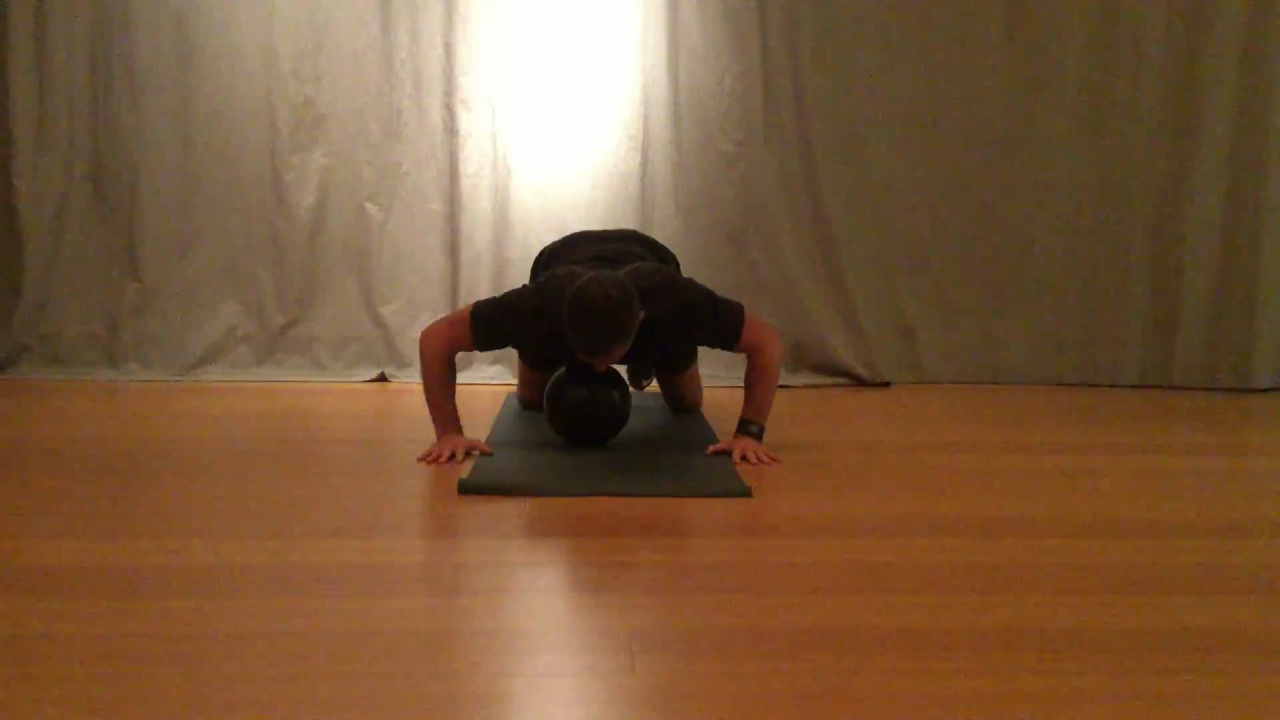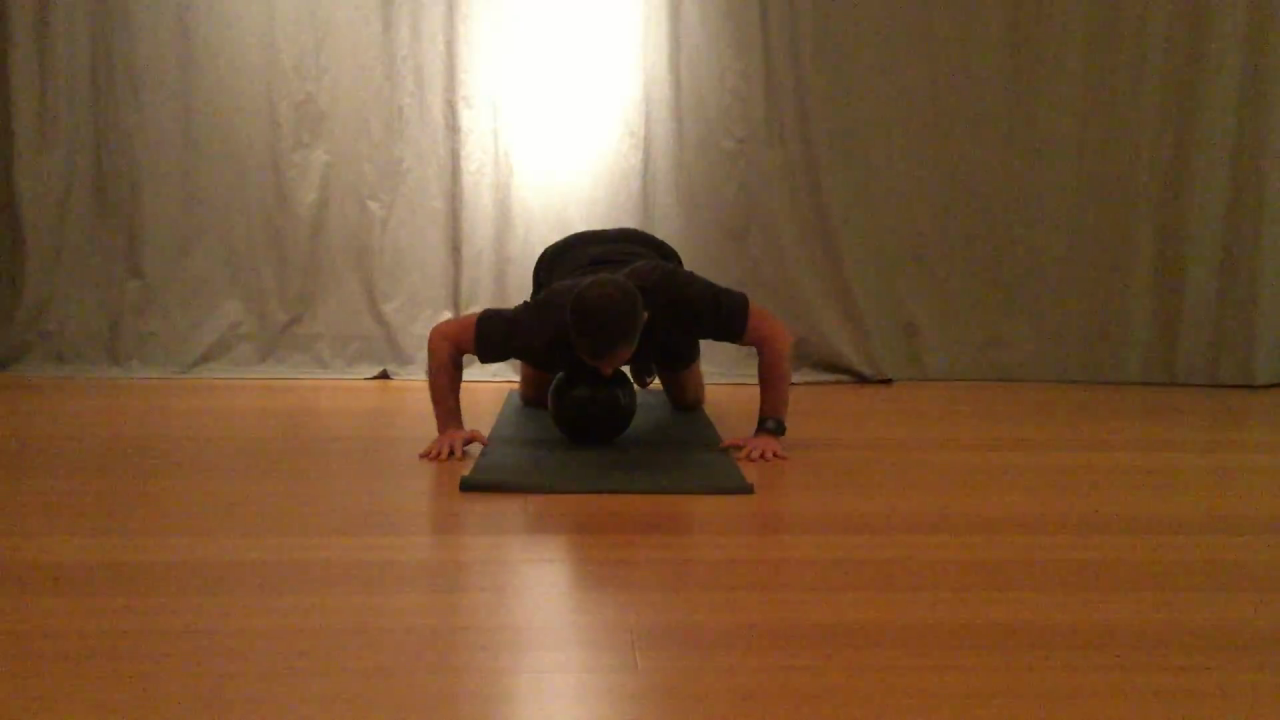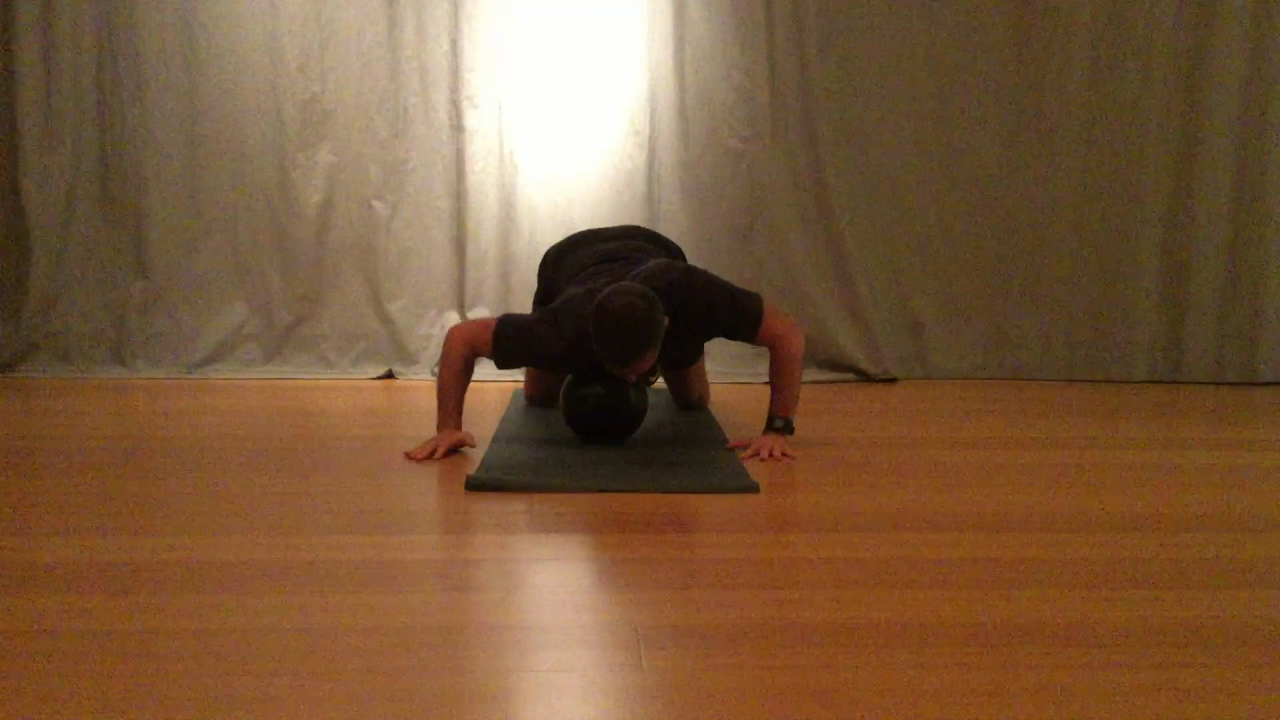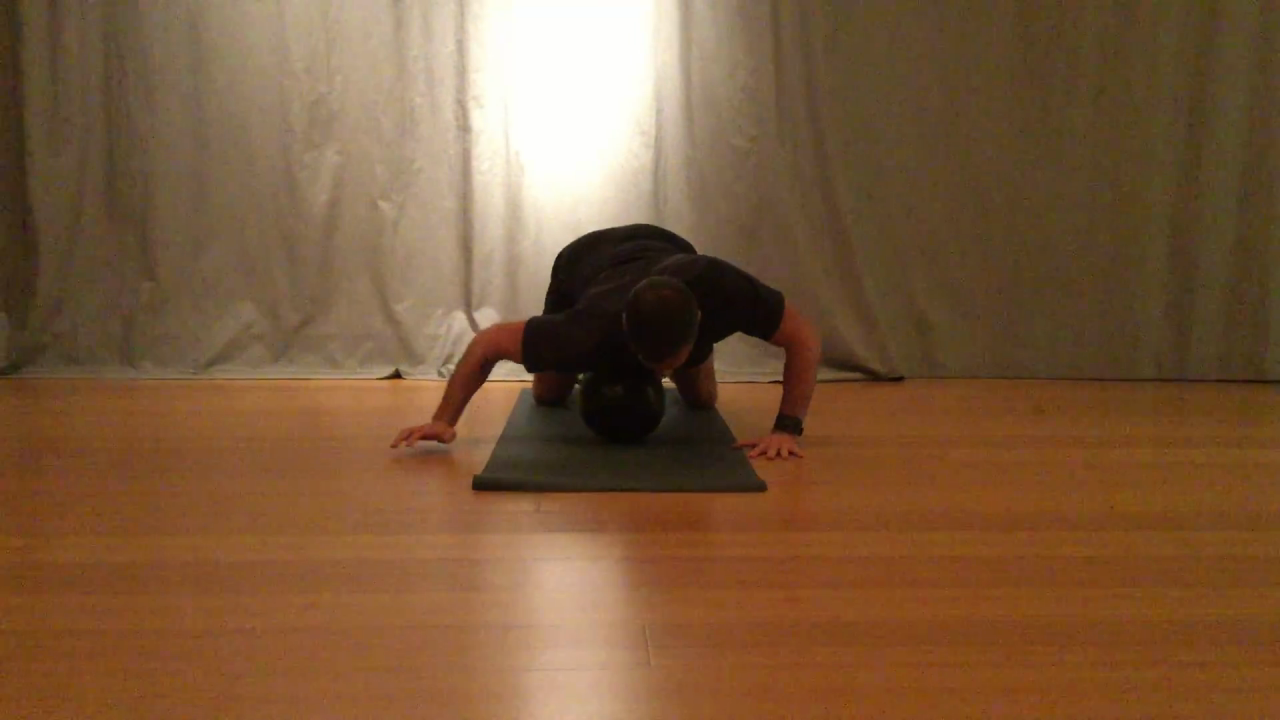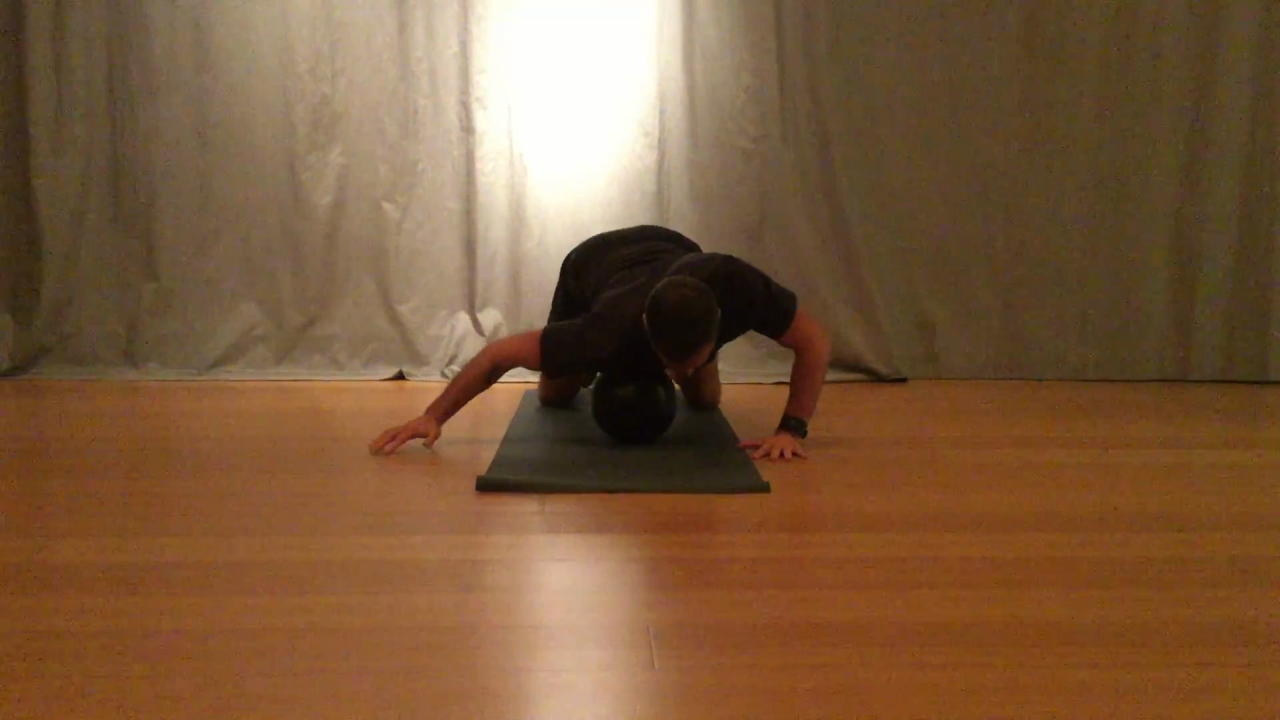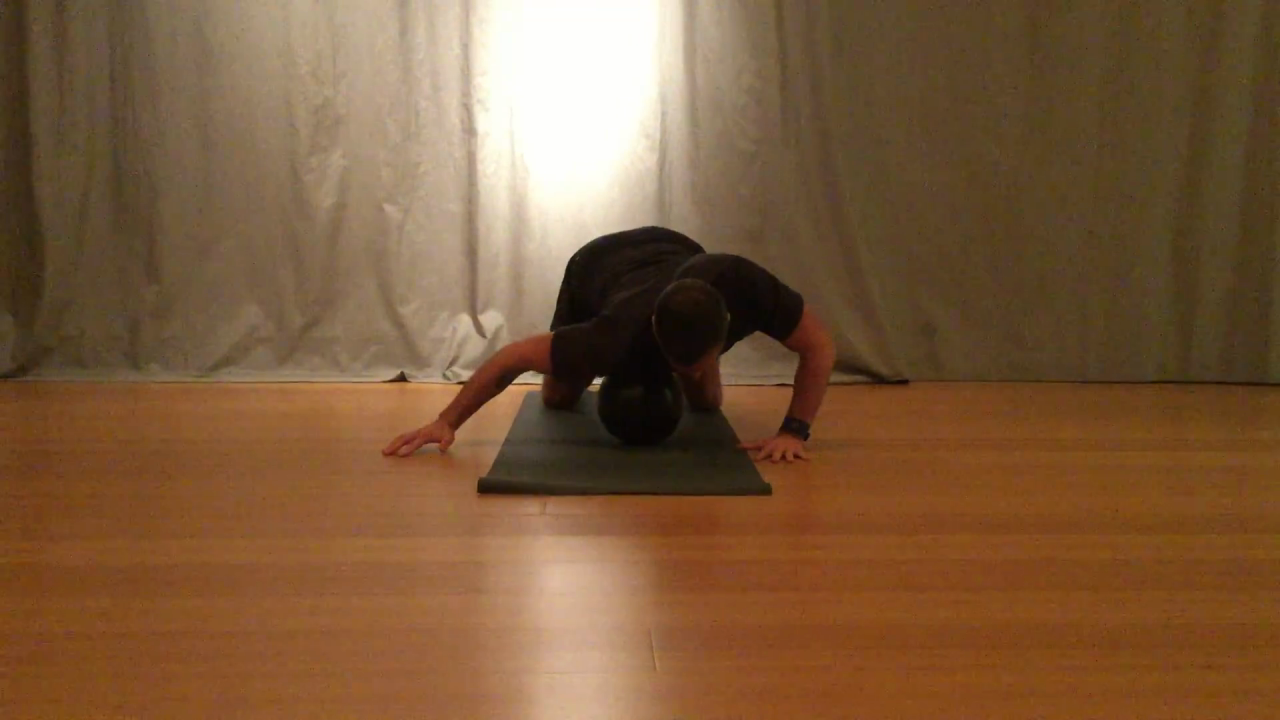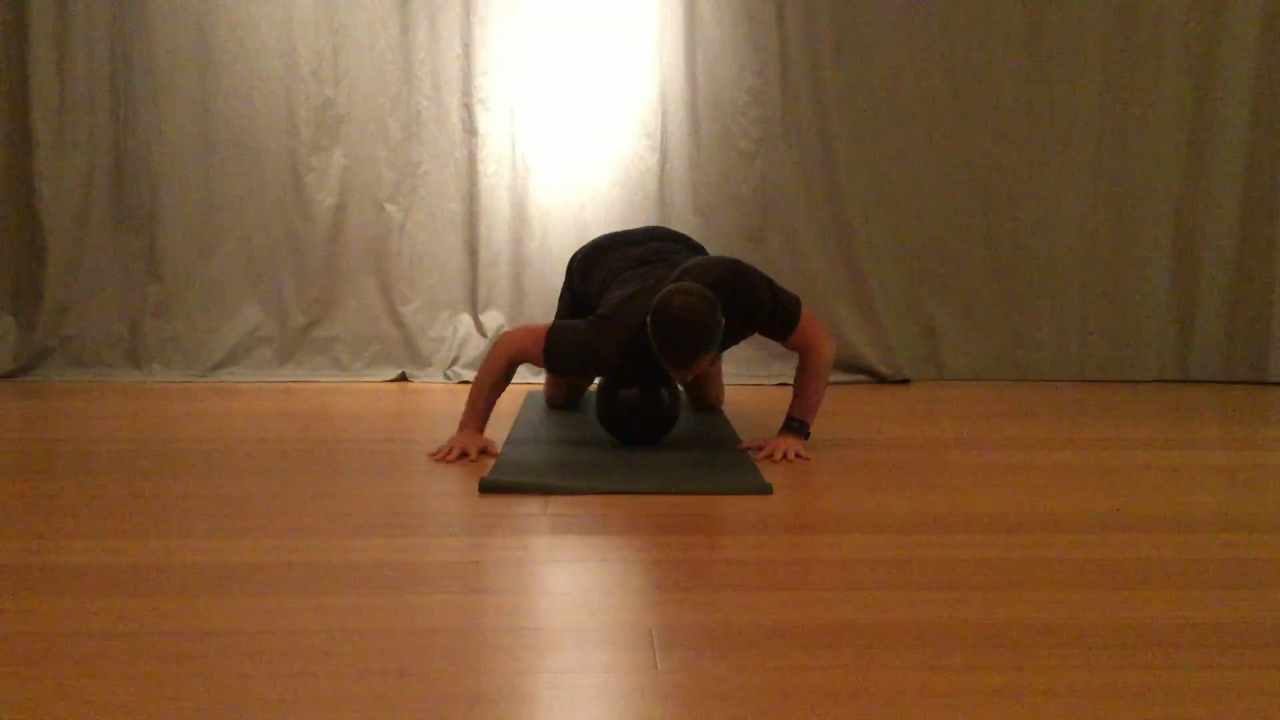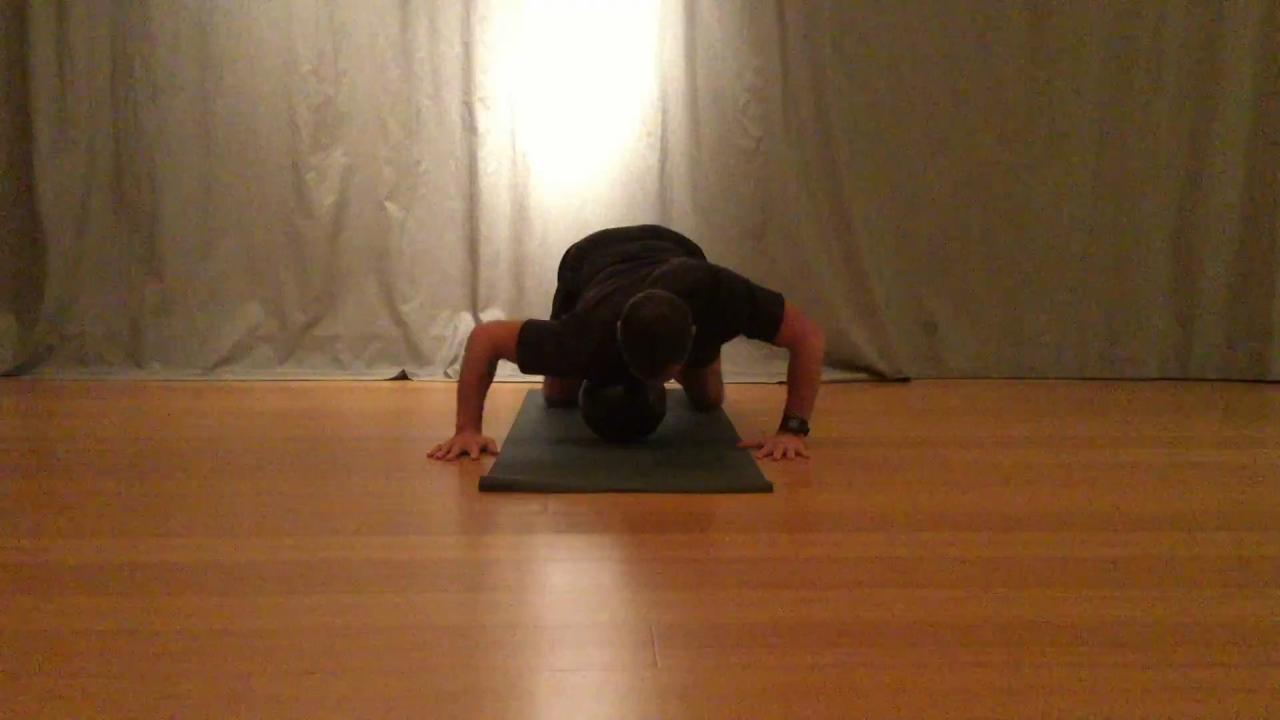
dt=0.4s
person 1, frame 1
left shoulder: (673, 298)
right shoulder: (540, 304)
left elbow: (767, 343)
right elbow: (435, 338)
left wrist: (749, 431)
right wrist: (448, 432)
left knee: (687, 402)
right knee: (532, 399)
left ankle: (645, 364)
person 1, frame 2
left shoulder: (675, 295)
right shoulder: (546, 320)
left elbow: (775, 336)
right elbow: (443, 337)
left wrist: (770, 429)
right wrist: (449, 426)
left hip: (648, 257)
left knee: (689, 400)
right knee: (534, 396)
left ankle: (650, 362)
person 1, frame 3
left shoulder: (690, 294)
right shoulder: (564, 329)
left elbow: (788, 337)
right elbow: (460, 338)
left wrist: (777, 428)
right wrist: (448, 426)
left hip: (653, 253)
right hip: (568, 261)
left knee: (694, 399)
right knee: (539, 396)
left ankle: (661, 369)
right ankle: (568, 362)
person 1, frame 4
left shoulder: (718, 287)
right shoulder: (592, 327)
left elbow: (804, 340)
right elbow: (487, 342)
left wrist: (787, 428)
right wrist: (444, 420)
left hip: (664, 251)
right hip: (582, 263)
left knee: (702, 398)
right knee: (549, 395)
right ankle: (584, 360)
person 1, frame 5
left shoulder: (734, 285)
right shoulder: (611, 331)
left elbow: (815, 343)
right elbow: (501, 351)
left wrist: (791, 429)
right wrist: (433, 416)
left hip: (672, 253)
right hip: (590, 265)
left knee: (705, 399)
right knee: (554, 396)
right ankle: (592, 364)
person 1, frame 6
left shoulder: (742, 285)
right shoulder: (622, 333)
left elbow: (819, 346)
right elbow: (514, 355)
left wrist: (793, 431)
right wrist: (446, 422)
left hip: (673, 253)
right hip: (595, 267)
left knee: (707, 401)
right knee: (557, 398)
right ankle: (597, 362)
person 1, frame 7
left shoulder: (738, 289)
right shoulder: (615, 334)
left elbow: (819, 345)
right elbow: (509, 343)
left wrist: (794, 430)
right wrist: (471, 427)
left hip: (676, 253)
right hip: (595, 265)
left knee: (709, 400)
right knee: (560, 398)
right ankle: (604, 361)
person 1, frame 8
left shoulder: (713, 293)
right shoulder: (588, 338)
left elbow: (809, 338)
right elbow: (483, 338)
left wrist: (793, 429)
right wrist: (467, 428)
left hip: (672, 253)
right hip: (588, 261)
left knee: (708, 398)
right knee: (558, 397)
